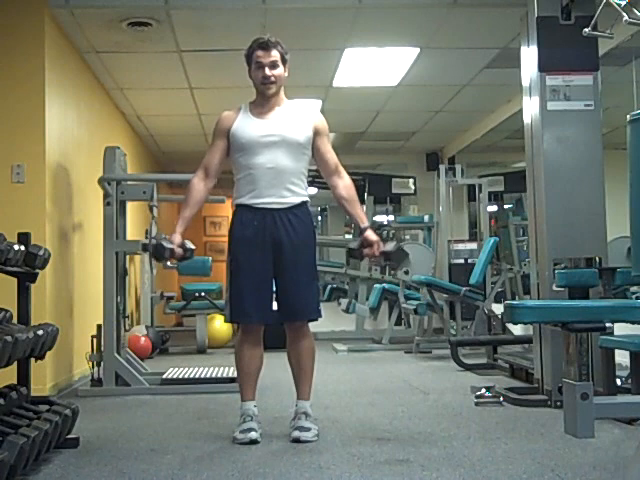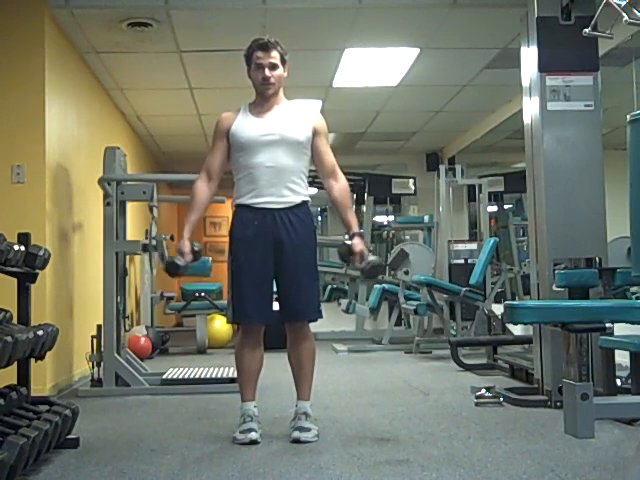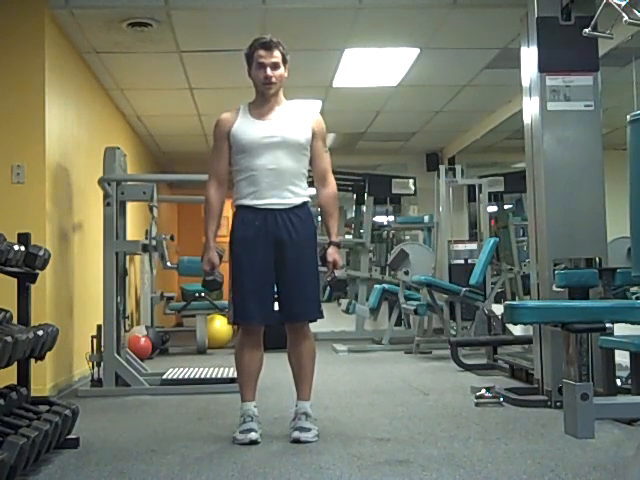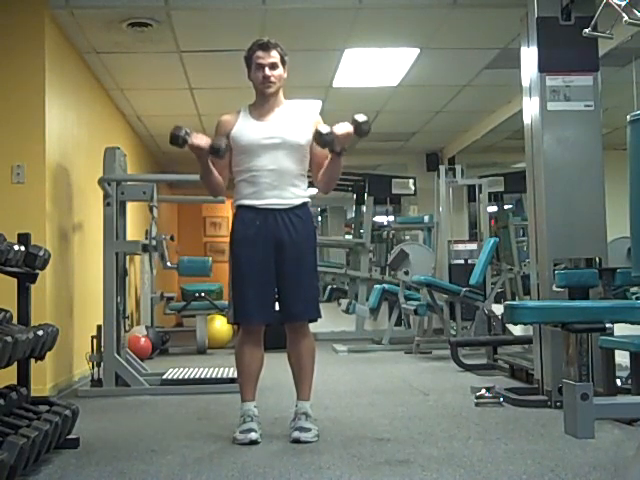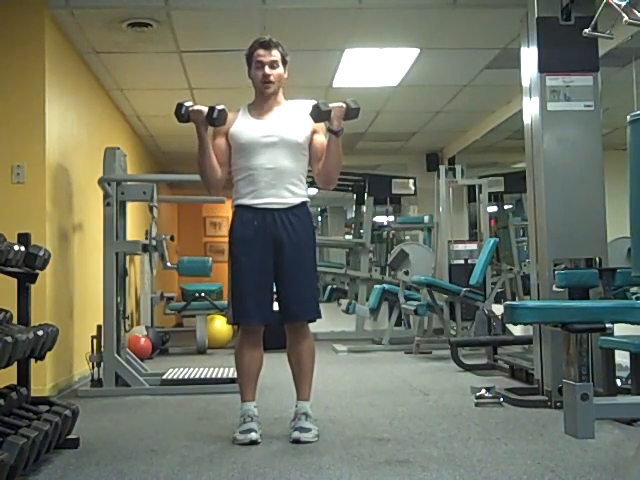
dt=1s
person 1, frame 1
left shoulder: (310, 117)
right shoulder: (230, 120)
left elbow: (336, 176)
right elbow: (205, 176)
left wrist: (364, 227)
right wrist: (179, 229)
left hip: (294, 220)
right hip: (248, 222)
left knee: (298, 320)
right knee: (249, 322)
left ankle: (303, 410)
right ankle: (248, 412)
person 1, frame 2
left shoulder: (309, 116)
right shoulder: (230, 121)
left elbow: (333, 178)
right elbow: (207, 179)
left wrist: (354, 232)
right wrist: (185, 233)
left hip: (295, 220)
right hip: (249, 223)
left knee: (299, 321)
right knee: (249, 323)
left ankle: (303, 410)
right ankle: (248, 412)
person 1, frame 3
left shoulder: (309, 119)
right shoulder: (229, 122)
left elbow: (325, 183)
right elbow: (216, 185)
left wrist: (333, 240)
right wrist: (209, 242)
left hip: (296, 221)
right hip: (249, 224)
left knee: (299, 322)
right knee: (250, 323)
left ankle: (303, 410)
right ankle: (248, 412)
person 1, frame 4
left shoulder: (309, 118)
right shoulder: (230, 123)
left elbow: (324, 183)
right elbow: (218, 187)
left wrist: (338, 151)
right wrist: (202, 158)
left hip: (296, 219)
right hip: (250, 222)
left knee: (299, 320)
right knee: (250, 322)
left ankle: (303, 410)
right ankle: (249, 412)
person 1, frame 5
left shoulder: (308, 118)
right shoulder: (230, 122)
left elbow: (327, 180)
right elbow: (214, 184)
left wrist: (335, 131)
right wrist: (202, 133)
left hip: (295, 219)
right hip: (249, 222)
left knee: (299, 321)
right knee: (249, 322)
left ankle: (303, 411)
right ankle: (249, 412)
